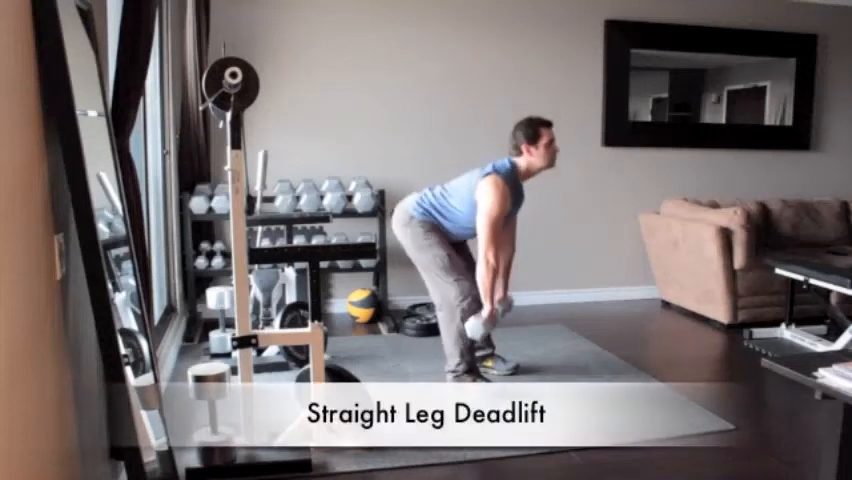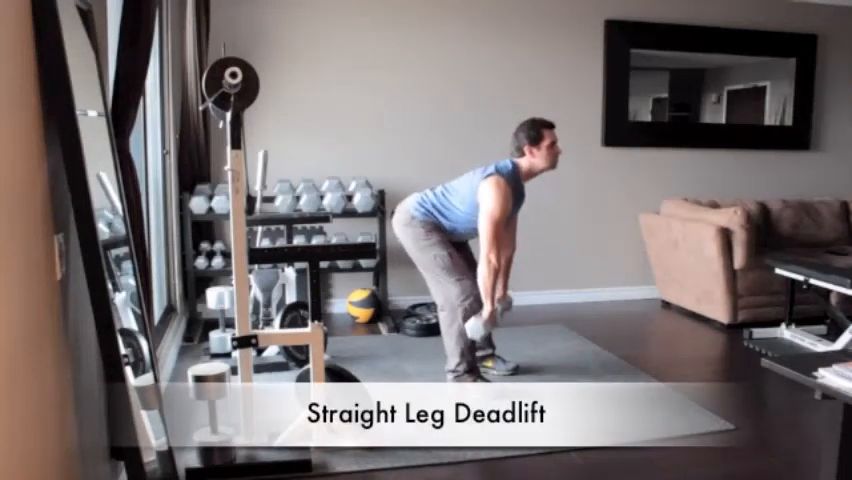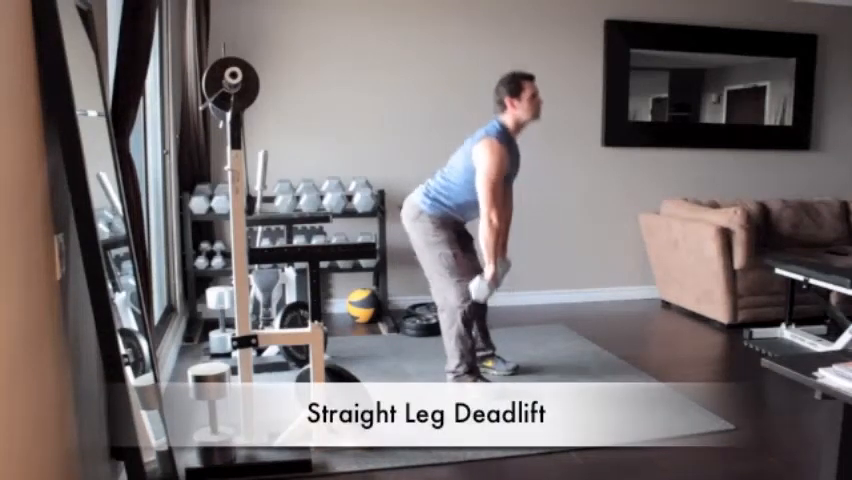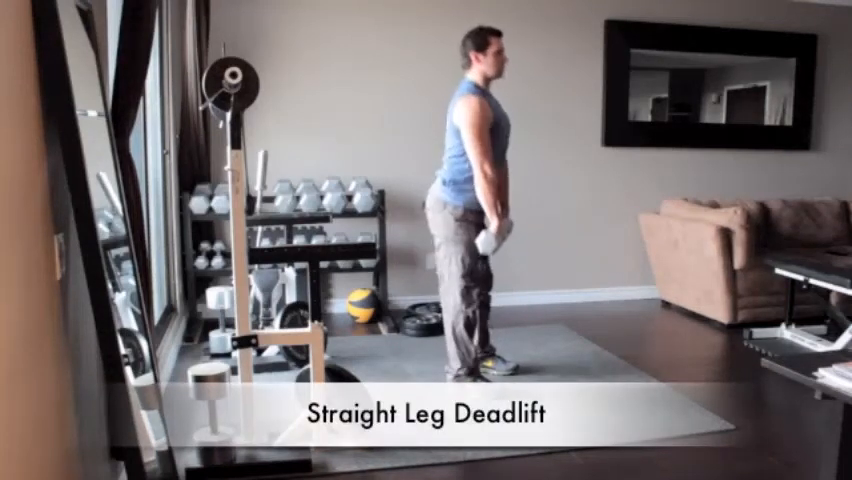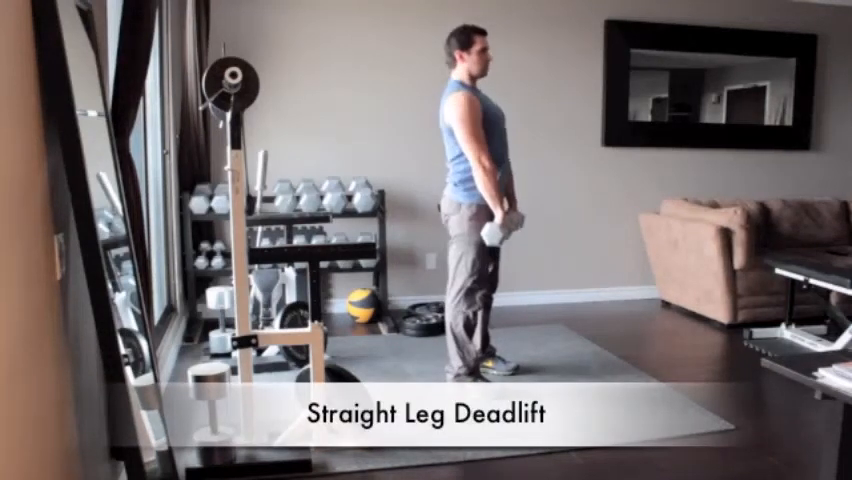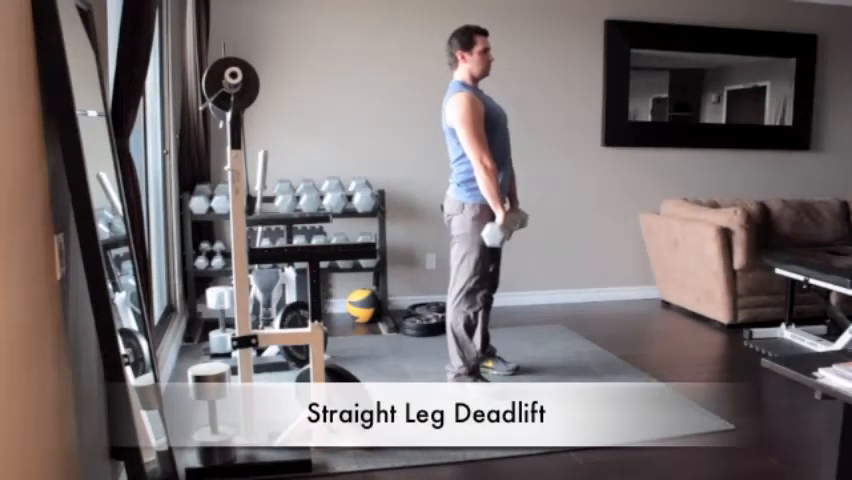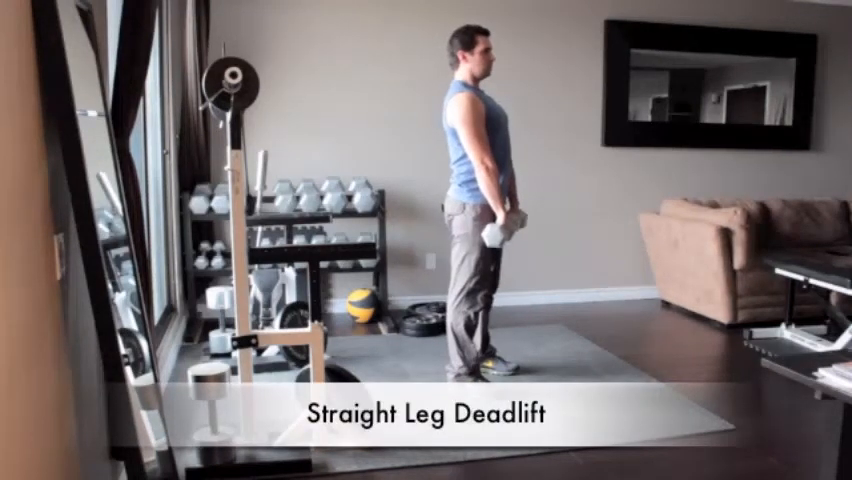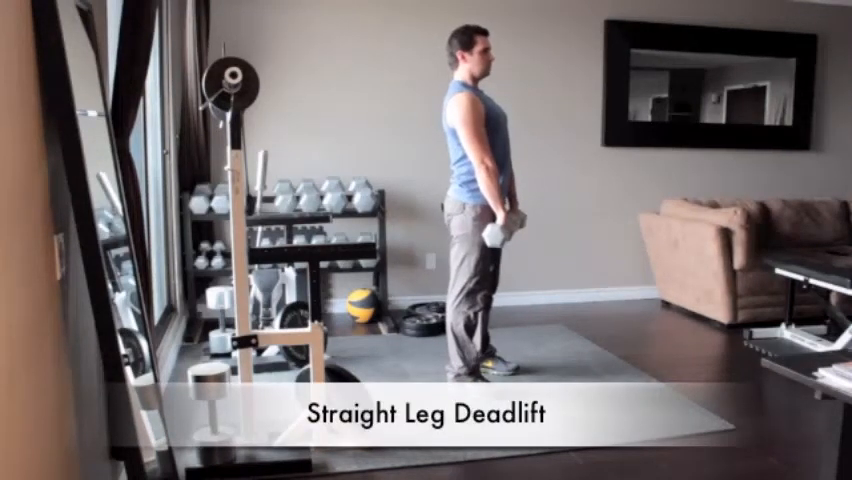
dt=0.3s
person 1, frame 1
left shoulder: (514, 181)
right shoulder: (497, 186)
left elbow: (506, 241)
right elbow: (487, 256)
left wrist: (502, 290)
right wrist: (488, 305)
left hip: (440, 225)
right hip: (416, 222)
left knee: (474, 286)
right knee: (458, 293)
left ankle: (483, 355)
right ankle: (461, 375)
person 1, frame 2
left shoulder: (515, 182)
right shoulder: (499, 187)
left elbow: (507, 241)
right elbow: (489, 257)
left wrist: (502, 291)
right wrist: (489, 305)
left hip: (440, 224)
right hip: (416, 222)
left knee: (475, 286)
right knee: (460, 293)
left ankle: (483, 355)
right ankle: (462, 375)
person 1, frame 3
left shoulder: (508, 142)
right shoulder: (493, 146)
left elbow: (504, 203)
right elbow: (489, 215)
left wrist: (501, 254)
right wrist: (491, 264)
left hip: (447, 217)
right hip: (426, 216)
right knee: (458, 293)
left ankle: (482, 355)
right ankle: (462, 375)
person 1, frame 4
left shoulder: (485, 99)
right shoulder: (471, 102)
left elbow: (498, 163)
right elbow: (482, 169)
left wrist: (504, 212)
right wrist: (494, 219)
left hip: (470, 207)
right hip: (452, 207)
left knee: (480, 286)
right knee: (460, 291)
left ankle: (482, 354)
right ankle: (462, 374)
person 1, frame 5
left shoulder: (474, 96)
right shoulder: (460, 98)
left elbow: (500, 158)
right elbow: (480, 162)
left wrist: (511, 204)
right wrist: (499, 210)
left hip: (482, 204)
right hip: (468, 206)
left knee: (484, 287)
right knee: (465, 291)
left ankle: (482, 354)
right ankle: (462, 372)
person 1, frame 6
left shoulder: (477, 96)
right shoulder: (462, 99)
left elbow: (502, 158)
right elbow: (482, 163)
left wrist: (513, 204)
right wrist: (500, 211)
left hip: (486, 204)
right hip: (472, 206)
left knee: (484, 287)
right knee: (467, 290)
left ankle: (482, 353)
right ankle: (462, 372)
person 1, frame 7
left shoulder: (478, 96)
right shoulder: (463, 99)
left elbow: (502, 159)
right elbow: (483, 164)
left wrist: (513, 204)
right wrist: (500, 211)
left hip: (486, 204)
right hip: (473, 206)
left knee: (484, 287)
right knee: (467, 290)
left ankle: (482, 353)
right ankle: (463, 372)
person 1, frame 8
left shoulder: (477, 96)
right shoulder: (463, 99)
left elbow: (501, 160)
right elbow: (483, 164)
left wrist: (513, 205)
right wrist: (501, 211)
left hip: (485, 205)
right hip: (472, 207)
left knee: (484, 287)
right knee: (467, 291)
left ankle: (481, 353)
right ankle: (462, 372)
